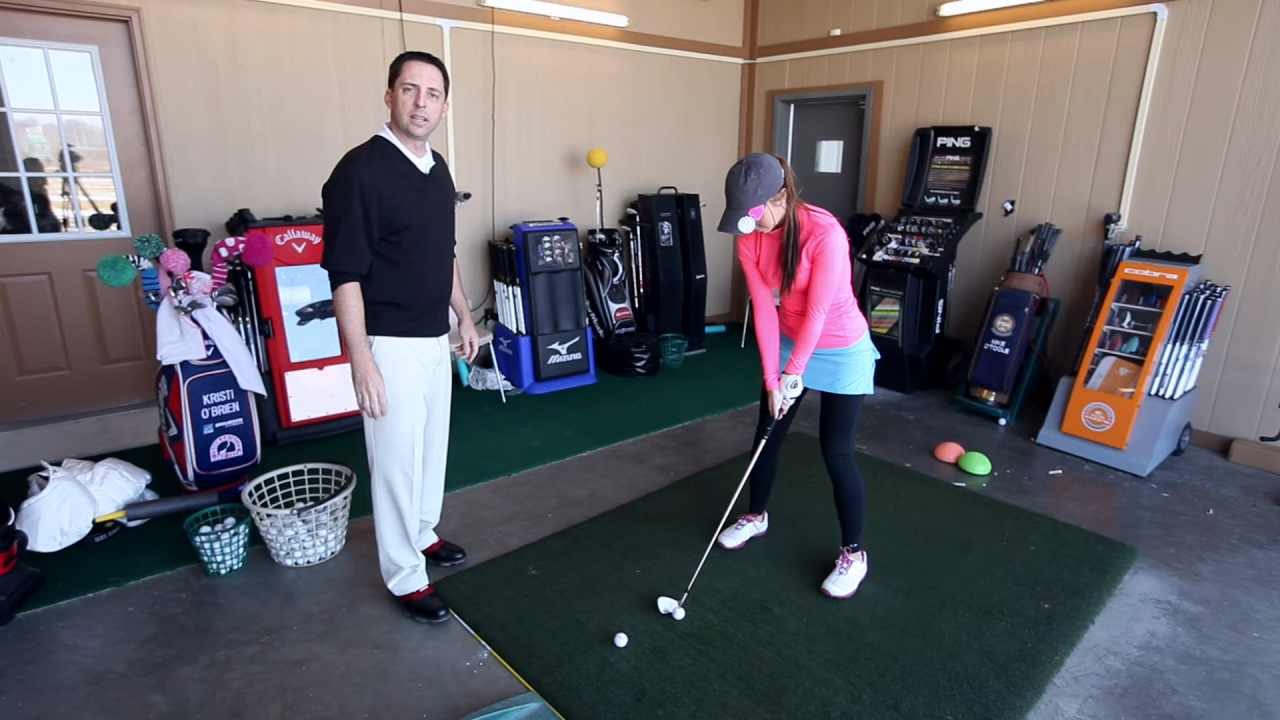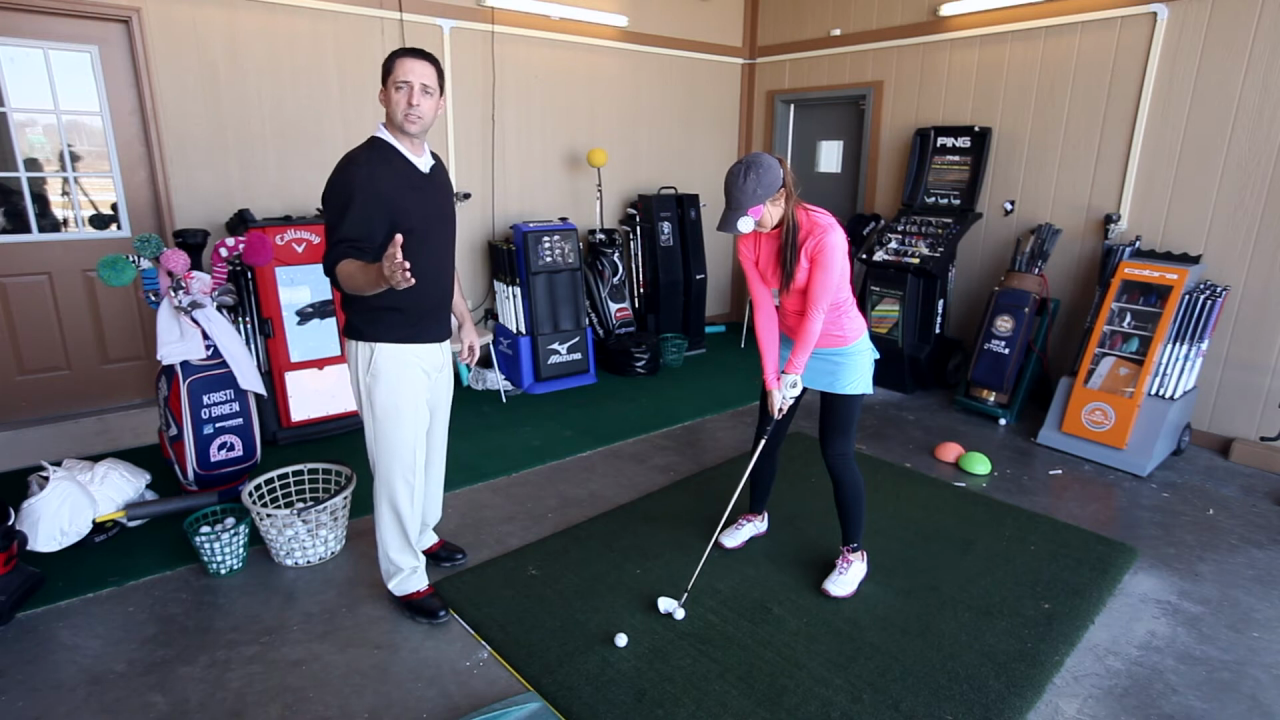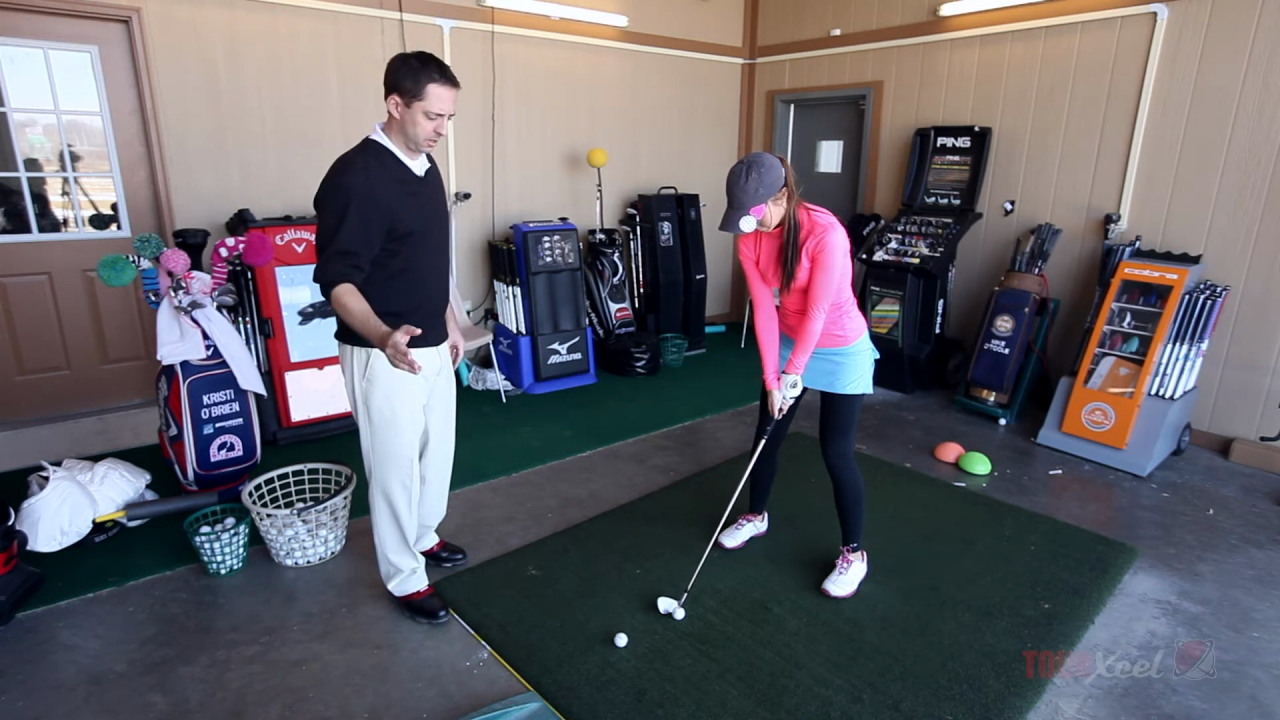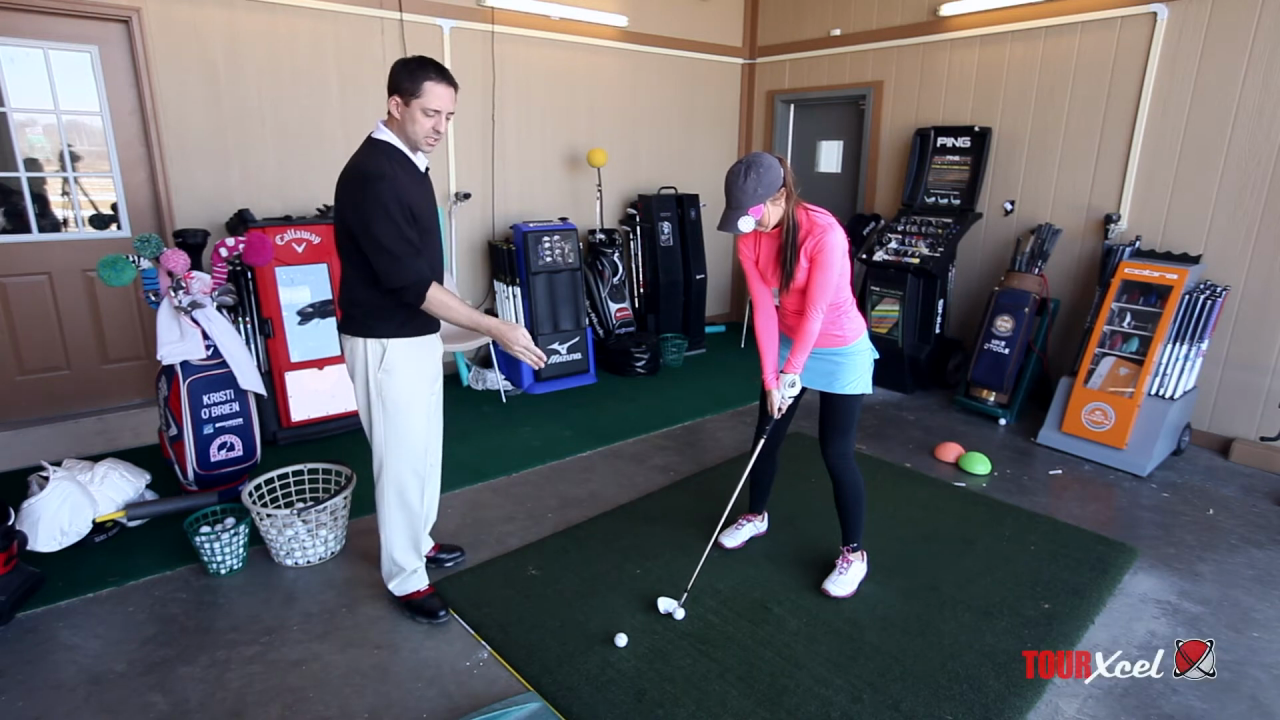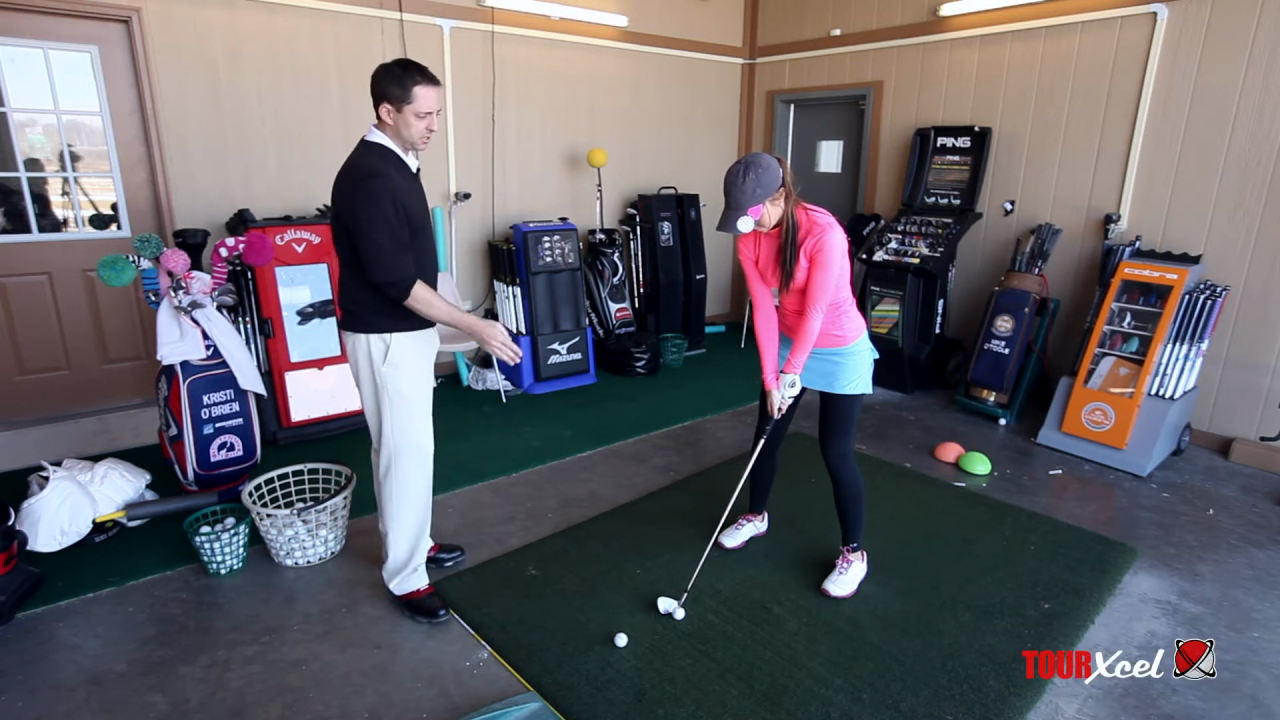
dt=1s
person 1, frame 1
left shoulder: (437, 168)
right shoulder: (360, 170)
right elbow: (344, 274)
left wrist: (464, 316)
right wrist: (361, 360)
left hip: (433, 339)
right hip: (389, 344)
left knee: (430, 448)
right knee: (397, 459)
left ankle: (422, 534)
right ankle: (405, 576)
person 1, frame 2
left shoulder: (435, 168)
right shoulder: (360, 170)
right elbow: (341, 268)
left wrist: (464, 318)
right wrist: (381, 275)
left hip: (435, 343)
right hip: (387, 350)
left knee: (430, 452)
right knee: (399, 464)
left ankle: (422, 534)
right ankle: (405, 577)
person 1, frame 3
left shoulder: (427, 167)
right shoulder: (355, 176)
right elbow: (336, 279)
left wrist: (450, 322)
right wrist: (382, 337)
left hip: (432, 347)
right hip: (382, 357)
left knee: (437, 454)
right knee: (396, 467)
left ankle: (423, 536)
right ankle: (404, 578)
person 1, frame 4
left shoulder: (409, 162)
right shoulder: (372, 175)
right elbow: (410, 280)
left wrist: (458, 328)
right wrist: (495, 327)
left hip: (417, 335)
right hip: (384, 344)
left knee: (424, 451)
right knee: (403, 459)
left ankle: (416, 540)
right ankle: (405, 576)
person 1, frame 5
left shoulder: (398, 164)
right shoulder: (368, 177)
right elbow: (394, 279)
left wrist: (453, 325)
right wrist: (475, 326)
left hip: (409, 330)
right hip: (385, 338)
left knee: (411, 447)
right knee: (407, 452)
left ankle: (414, 541)
right ankle: (405, 575)
person 2, frame 1
left shoulder: (825, 234)
right shoulder: (750, 237)
left elbow: (817, 312)
right elbow: (764, 308)
left wrist: (793, 375)
right wrist: (772, 380)
left hip: (841, 351)
right hip: (790, 343)
left knee: (836, 452)
right knee: (766, 436)
left ankle: (854, 555)
right ankle: (756, 516)
person 2, frame 2
left shoulder: (824, 234)
right shoulder: (748, 237)
left elbow: (816, 312)
right elbow: (763, 307)
left wrist: (793, 374)
right wrist: (772, 380)
left hip: (840, 351)
right hip: (788, 343)
left knee: (836, 452)
right knee: (767, 435)
left ankle: (854, 554)
right ankle: (756, 516)
person 2, frame 3
left shoulder: (825, 233)
right shoulder: (749, 236)
left elbow: (817, 311)
right elbow: (763, 307)
left wrist: (793, 374)
right wrist: (772, 379)
left hip: (840, 351)
right hip: (788, 342)
left knee: (836, 453)
right knee: (767, 436)
left ankle: (854, 554)
right ankle: (756, 516)
person 2, frame 4
left shoulder: (824, 233)
right shoulder: (749, 237)
left elbow: (815, 311)
right elbow: (763, 307)
left wrist: (791, 374)
right wrist: (771, 379)
left hip: (840, 351)
right hip: (788, 343)
left knee: (836, 452)
right knee: (766, 436)
left ankle: (853, 554)
right ankle: (756, 516)
person 2, frame 5
left shoulder: (824, 233)
right shoulder: (749, 237)
left elbow: (815, 311)
right elbow: (763, 307)
left wrist: (791, 374)
right wrist: (771, 379)
left hip: (840, 351)
right hip: (788, 343)
left knee: (836, 452)
right knee: (766, 436)
left ankle: (853, 554)
right ankle: (756, 516)
